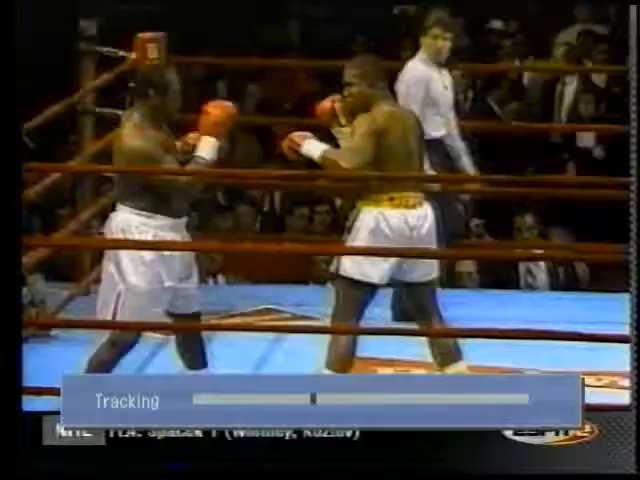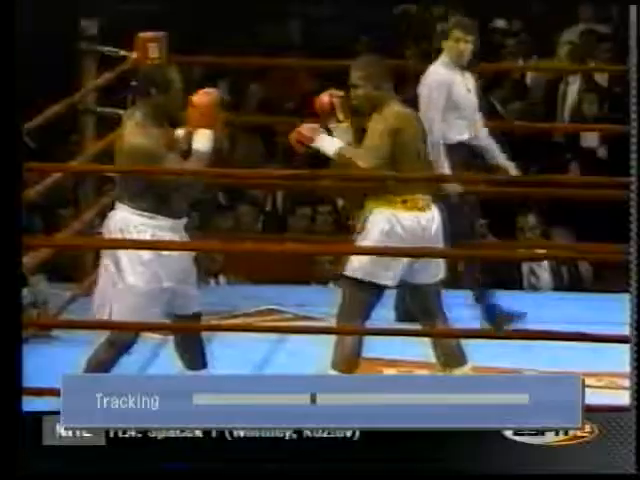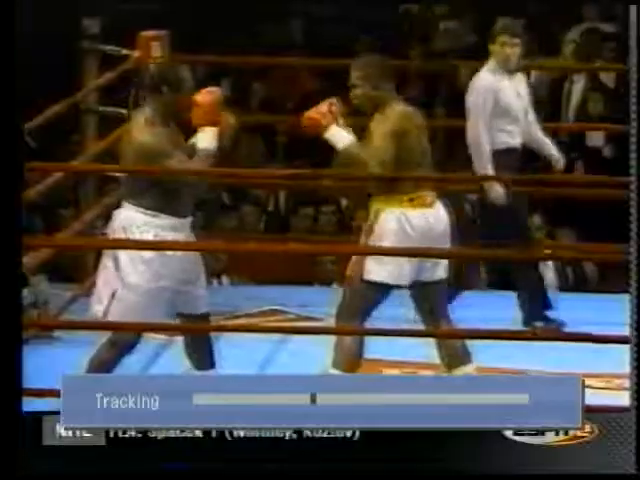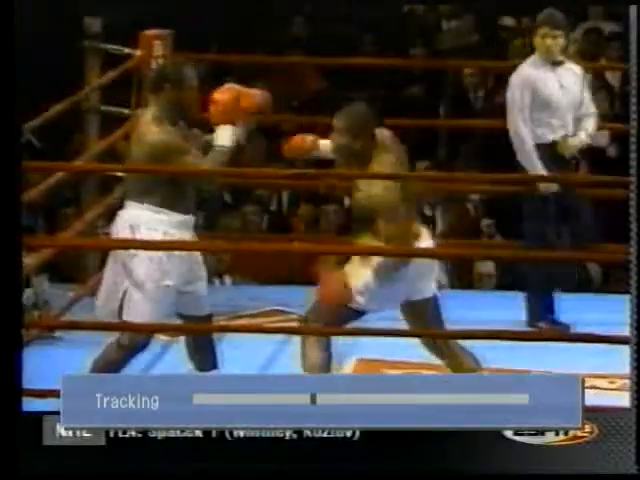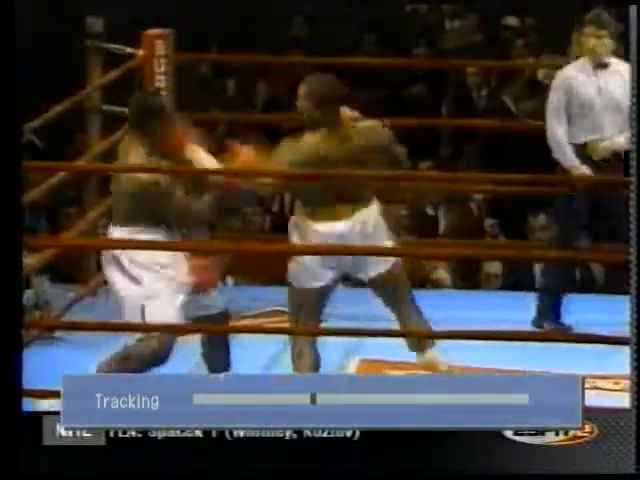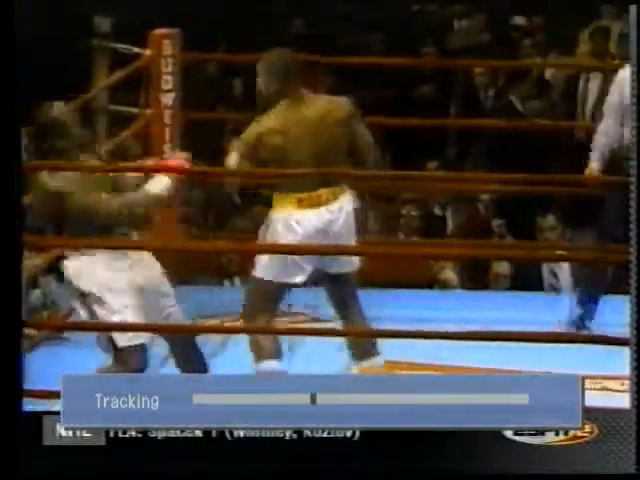
dt=0.2s
person 1, frame 1
left shoulder: (371, 120)
right shoulder: (409, 118)
left elbow: (349, 166)
left wrist: (309, 145)
left hip: (381, 219)
right hip: (418, 216)
left knee: (344, 316)
right knee: (428, 314)
person 1, frame 2
left shoulder: (385, 120)
right shoulder: (409, 117)
left elbow: (366, 165)
right elbow: (362, 155)
left wrist: (322, 139)
right wrist: (341, 123)
left hip: (390, 221)
right hip: (425, 218)
left knee: (350, 317)
right knee: (433, 316)
person 1, frame 3
left shoulder: (389, 121)
right shoulder: (409, 115)
left elbow: (374, 167)
right elbow: (369, 148)
left wrist: (335, 132)
right wrist: (338, 124)
left hip: (399, 219)
right hip: (431, 216)
left knee: (349, 316)
right knee: (437, 318)
person 1, frame 4
left shoulder: (376, 190)
right shoulder: (384, 139)
left elbow: (399, 247)
right elbow: (344, 151)
left wrist: (354, 280)
right wrist: (319, 146)
left hip: (387, 261)
left knee: (314, 328)
right knee: (433, 332)
person 1, frame 5
left shoulder: (304, 149)
right shoulder: (373, 132)
right elbow: (400, 164)
left hip: (319, 231)
right hip: (363, 221)
left knee: (303, 327)
right knee: (402, 301)
right ankle: (433, 365)
person 1, frame 6
left shoulder: (262, 131)
right shoulder: (340, 109)
left elbow: (233, 172)
right elbow: (370, 159)
left hip: (292, 221)
right hip: (336, 211)
left knee: (257, 314)
right knee: (348, 306)
person 2, frame 1
left shoulder: (151, 124)
right shoulder: (136, 141)
left elbow: (172, 162)
right elbow: (183, 184)
left wrist: (201, 137)
right wrist: (210, 139)
left hip: (166, 231)
right hip: (142, 234)
left knee: (188, 314)
right knee: (126, 332)
left ankle: (200, 378)
person 2, frame 2
left shoulder: (150, 121)
right shoulder: (139, 139)
left elbow: (171, 148)
right elbow: (186, 181)
left wrist: (191, 127)
right wrist: (205, 133)
left hip: (166, 231)
right hip: (140, 235)
left knee: (188, 315)
right knee: (124, 333)
person 2, frame 3
left shoulder: (162, 123)
right shoulder: (147, 136)
left elbow: (186, 157)
right elbow: (193, 178)
left wrist: (204, 128)
right wrist: (209, 130)
left hip: (174, 231)
right hip: (145, 233)
left knee: (196, 315)
right knee: (125, 335)
person 2, frame 4
left shoulder: (172, 121)
right shoulder: (155, 135)
left elbow: (205, 148)
right elbow: (208, 174)
left wrist: (238, 122)
right wrist: (226, 125)
left hip: (175, 229)
right hip: (149, 232)
left knee: (196, 317)
right knee: (137, 333)
person 2, frame 5
right shoulder: (149, 175)
right elbow: (195, 215)
left hip: (161, 245)
right hip: (139, 253)
left knee: (218, 317)
right knee: (160, 342)
person 2, frame 6
left shoulder: (80, 163)
right shoulder: (54, 183)
right elbow: (122, 210)
right wrist: (165, 180)
left hip: (128, 255)
right hip: (97, 267)
left knee: (178, 331)
right knee: (132, 360)
left ankle: (199, 375)
person 3, frame 1
left shoulder: (444, 75)
right shoulder: (414, 72)
left wrist: (466, 164)
right wrist: (423, 167)
left hip: (440, 153)
right hip: (423, 153)
left knee: (452, 225)
right knee: (450, 226)
person 3, frame 2
left shoulder: (467, 78)
right shoulder: (437, 76)
left elbow: (476, 127)
right elbow: (432, 127)
left wrist: (501, 160)
right wrist: (444, 172)
left hip: (463, 156)
right hip: (447, 157)
left knee: (452, 232)
right knee: (465, 231)
right ankle: (487, 306)
person 3, frame 3
left shoulder: (520, 80)
right shoulder: (483, 83)
left elbow: (529, 123)
right elbow: (477, 134)
left wrist: (553, 151)
right wrist: (489, 179)
left hip: (515, 161)
right hip: (497, 163)
left knee: (488, 238)
right knee: (516, 237)
right ankle: (535, 310)
person 3, frame 4
left shoulder: (575, 73)
right shoulder: (524, 76)
left elbow: (589, 115)
right elbow: (518, 127)
left wrist: (581, 138)
right wrist: (537, 172)
left hip: (568, 159)
right hip: (538, 160)
left knee: (584, 230)
right knee: (542, 239)
right ankle: (540, 313)
person 3, frame 5
left shoulder: (627, 74)
right shoulder: (567, 77)
left elbow: (633, 122)
right elbow: (555, 125)
left wrist: (618, 143)
right wrist: (572, 164)
left hip: (616, 164)
right hip: (581, 165)
left knee: (626, 238)
right knee: (565, 237)
right ankle: (547, 312)
person 3, frame 6
right shoulder: (624, 77)
right elbow: (610, 120)
right wrist: (595, 160)
right hip: (627, 160)
right knee: (610, 231)
right ankle: (586, 305)
